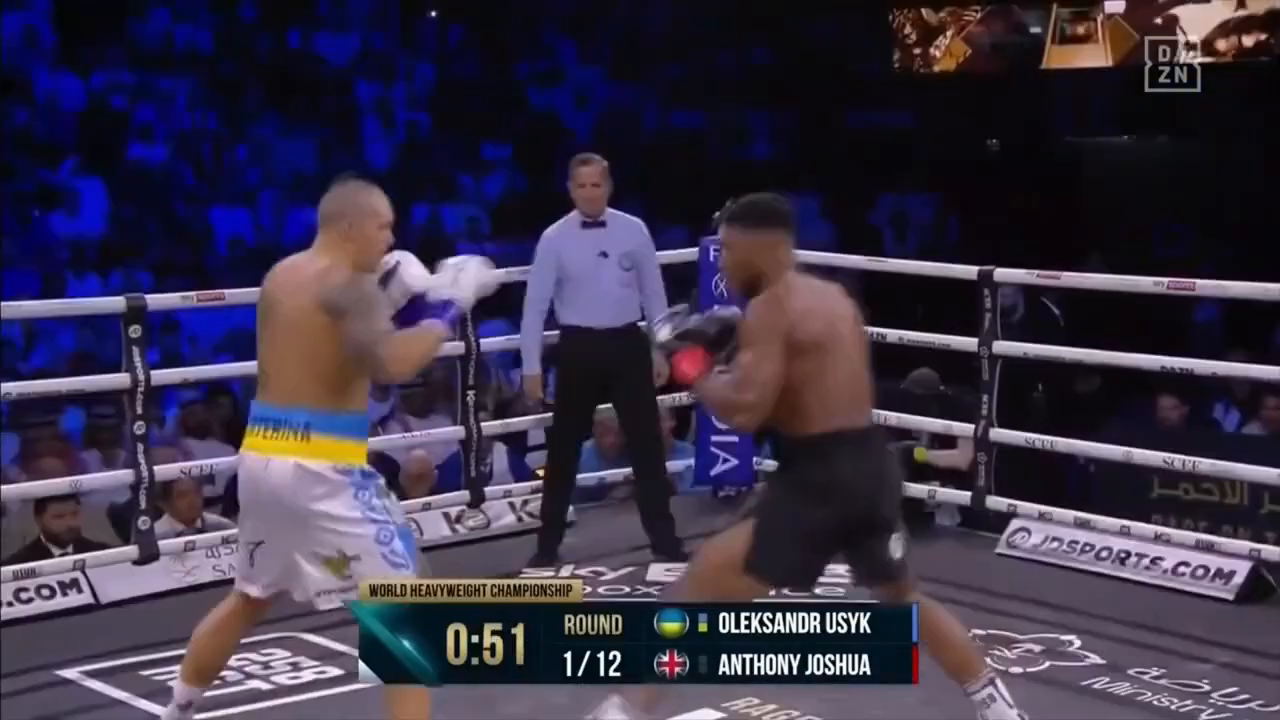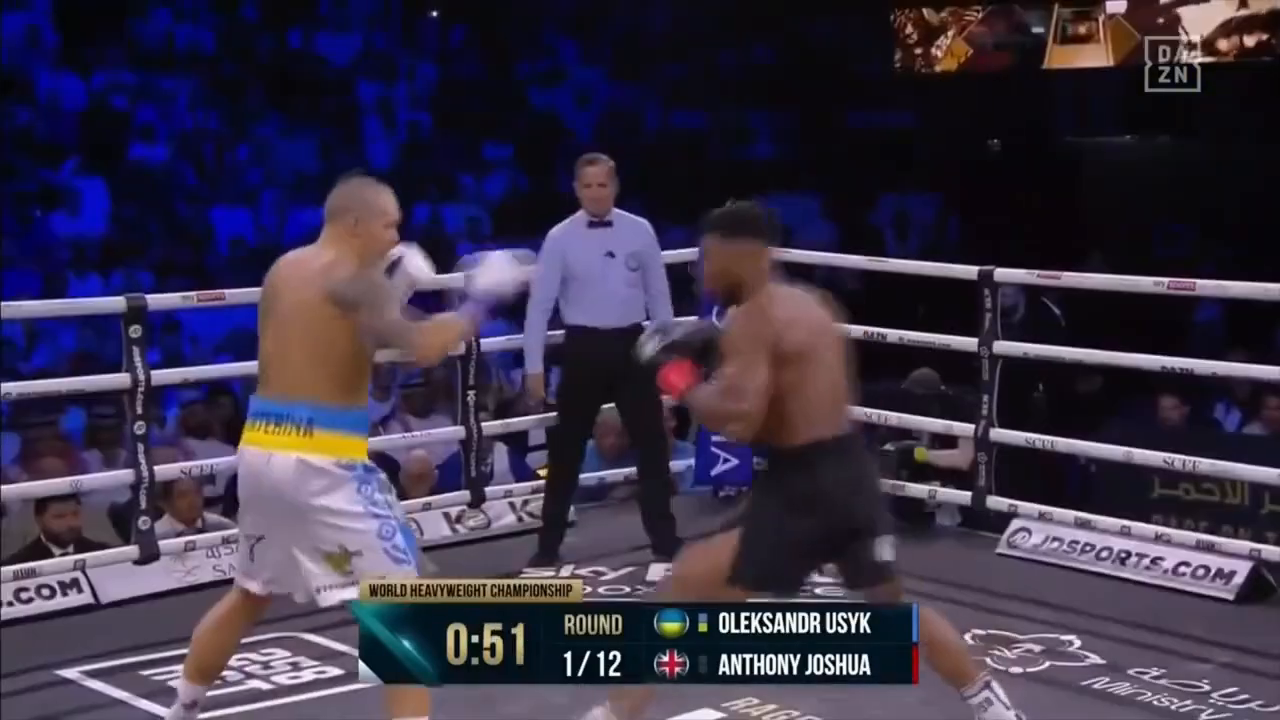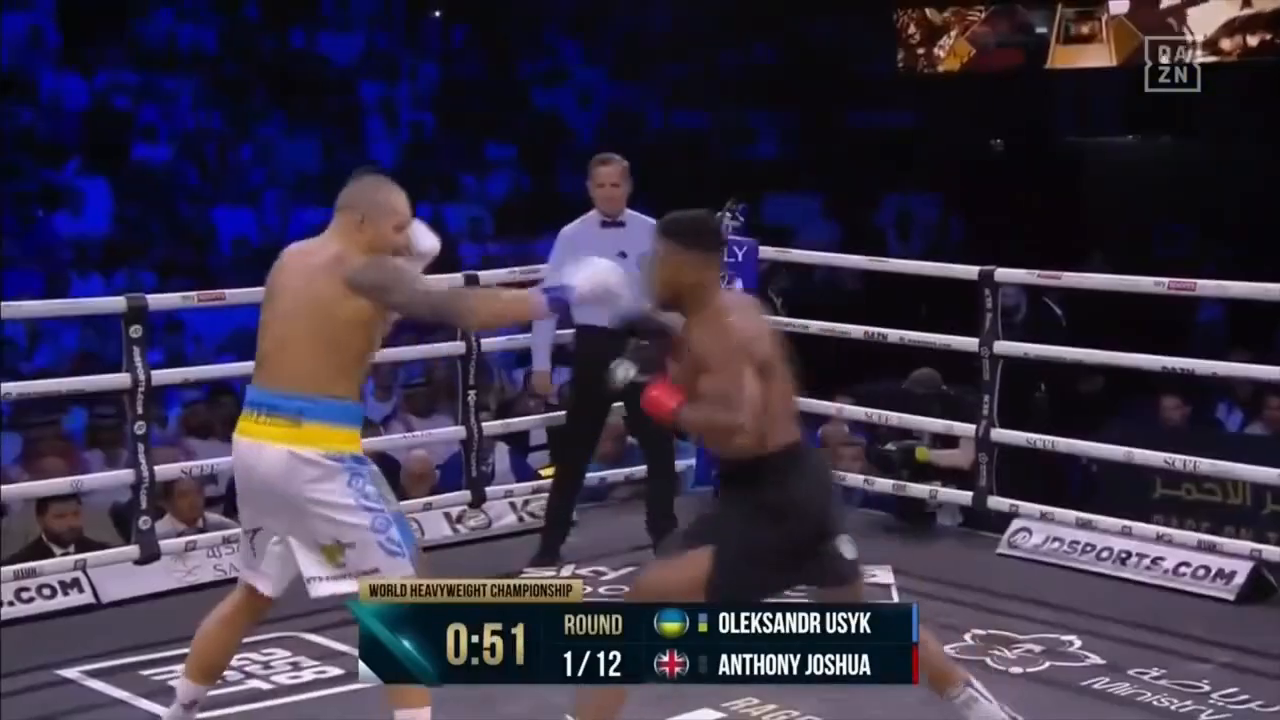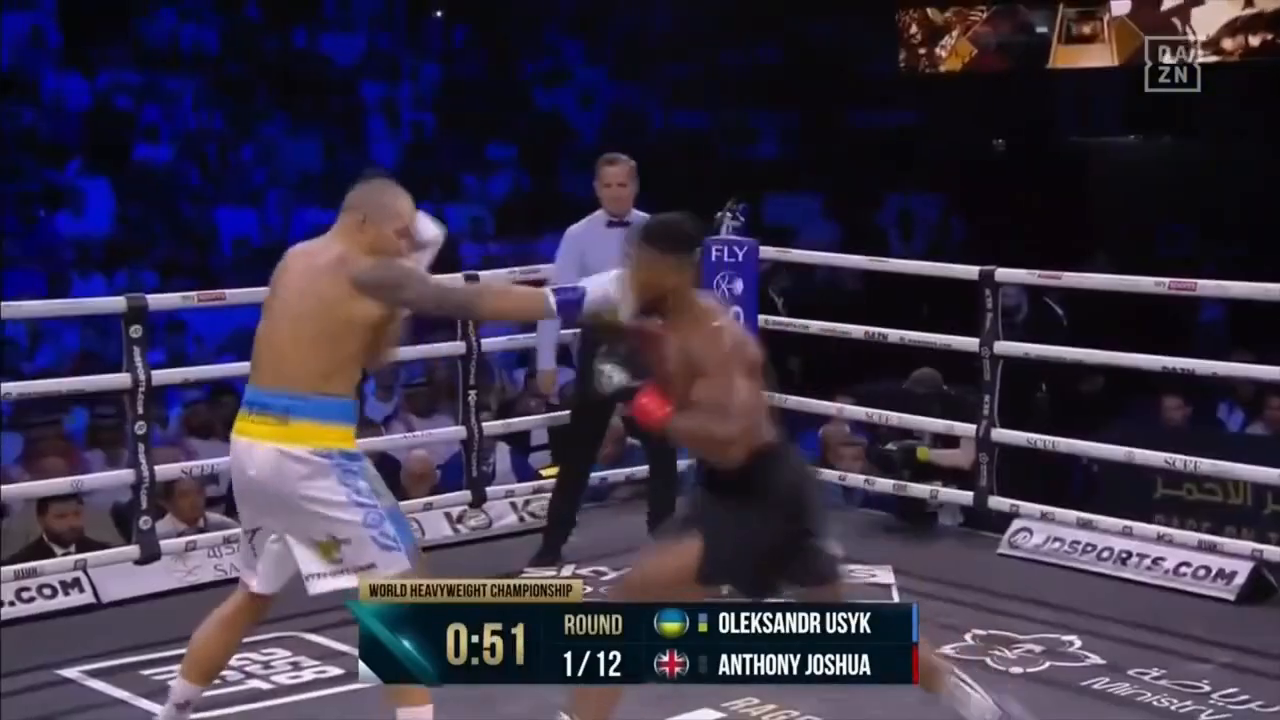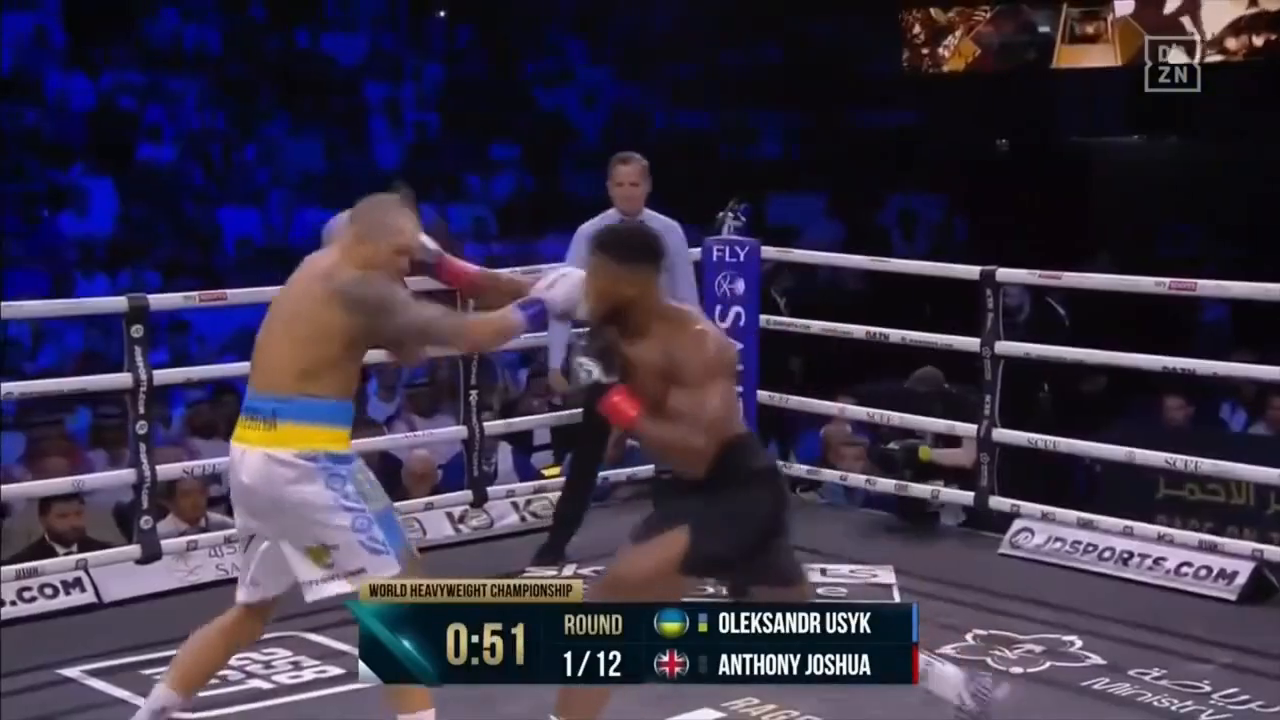
dt=0.1s
person 1, frame 1
left shoulder: (282, 275)
right shoulder: (346, 285)
right elbow: (392, 363)
left wrist: (389, 300)
right wrist: (446, 309)
left hip: (263, 454)
right hip: (321, 466)
left knee: (250, 597)
person 1, frame 2
left shoulder: (285, 268)
right shoulder: (353, 278)
right elbow: (422, 348)
left wrist: (392, 291)
right wrist: (480, 299)
left hip: (261, 449)
right hip: (323, 461)
left knee: (250, 593)
person 1, frame 3
left shoulder: (292, 258)
right shoulder: (360, 270)
right elbow: (462, 307)
left wrist: (401, 278)
right wrist: (562, 294)
left hip: (256, 443)
right hip: (318, 453)
left knee: (254, 592)
person 1, frame 4
left shoulder: (298, 259)
right shoulder: (366, 272)
right elbow: (472, 301)
left wrist: (410, 269)
right wrist: (574, 298)
left hip: (254, 443)
right hip: (310, 452)
left knee: (253, 594)
right knee: (402, 586)
person 1, frame 5
left shoulder: (332, 267)
right shoulder: (353, 284)
left elbow: (407, 351)
right elbow: (453, 331)
left wrist: (418, 257)
right wrist: (538, 306)
left hip: (259, 454)
right hip: (302, 457)
left knee: (252, 610)
person 2, frame 1
left shoulder: (770, 309)
right shoulder: (834, 297)
left elbow: (745, 410)
left wrist: (688, 359)
right wrist: (733, 339)
left hip: (818, 479)
right hip: (872, 467)
left knee: (693, 595)
right knee: (904, 602)
person 2, frame 2
left shoulder: (752, 319)
right shoulder: (807, 304)
left elbow: (739, 420)
left wrist: (674, 371)
right wrist: (715, 349)
left hip: (802, 492)
right hip: (852, 475)
left knee: (676, 598)
right knee: (893, 604)
person 2, frame 3
left shoulder: (722, 333)
right shoulder: (740, 310)
left elbow: (736, 435)
left wrist: (654, 393)
left hip: (766, 499)
right hip: (803, 483)
left knee: (639, 610)
person 2, frame 4
left shoulder: (711, 338)
right shoulder: (678, 323)
left elbow: (728, 443)
left wrist: (643, 401)
left hip: (755, 496)
right hip: (777, 482)
left knee: (629, 601)
person 2, frame 5
left shoulder: (690, 342)
right shoulder: (622, 320)
left elbow: (691, 458)
left wrist: (610, 397)
left hip: (734, 495)
right hip: (707, 490)
left knee: (606, 599)
person 3, frame 1
left shoulder: (633, 230)
right shoulder: (555, 238)
left elbow: (653, 292)
right elbow: (536, 304)
right wrist: (531, 367)
left hip: (625, 343)
right hip: (578, 347)
left knee: (646, 443)
right knee: (564, 448)
left ankle: (664, 539)
right ankle: (548, 546)
person 3, frame 2
left shoulder: (639, 230)
right shoulder: (561, 238)
left elbow: (658, 292)
right elbow: (540, 302)
right wrist: (534, 366)
left hip: (630, 343)
right hip: (585, 347)
left knee: (652, 444)
right knee: (567, 448)
left ankle: (664, 539)
right ankle: (548, 545)
person 3, frame 3
left shoulder: (650, 231)
right shoulder: (572, 236)
right wrist: (541, 364)
right hip: (593, 345)
left knee: (658, 445)
right knee: (574, 447)
left ankle: (665, 537)
right ankle: (551, 543)
person 3, frame 4
right shoulder: (579, 236)
right wrist: (546, 362)
right hip: (600, 345)
left knee: (660, 446)
right knee: (579, 447)
right ankle: (552, 543)
person 3, frame 5
left shoulder: (669, 232)
right shoulder: (591, 234)
left elbow: (686, 294)
right wrist: (557, 359)
right knee: (590, 444)
right ankle: (559, 536)
